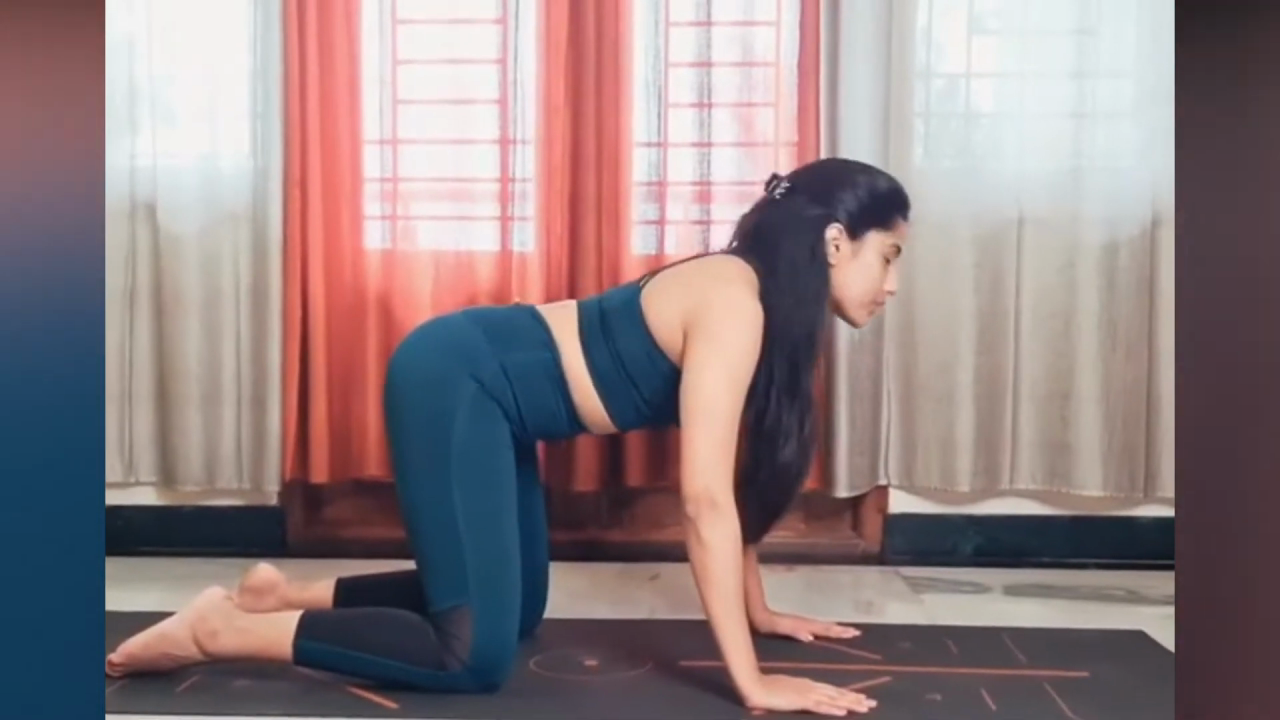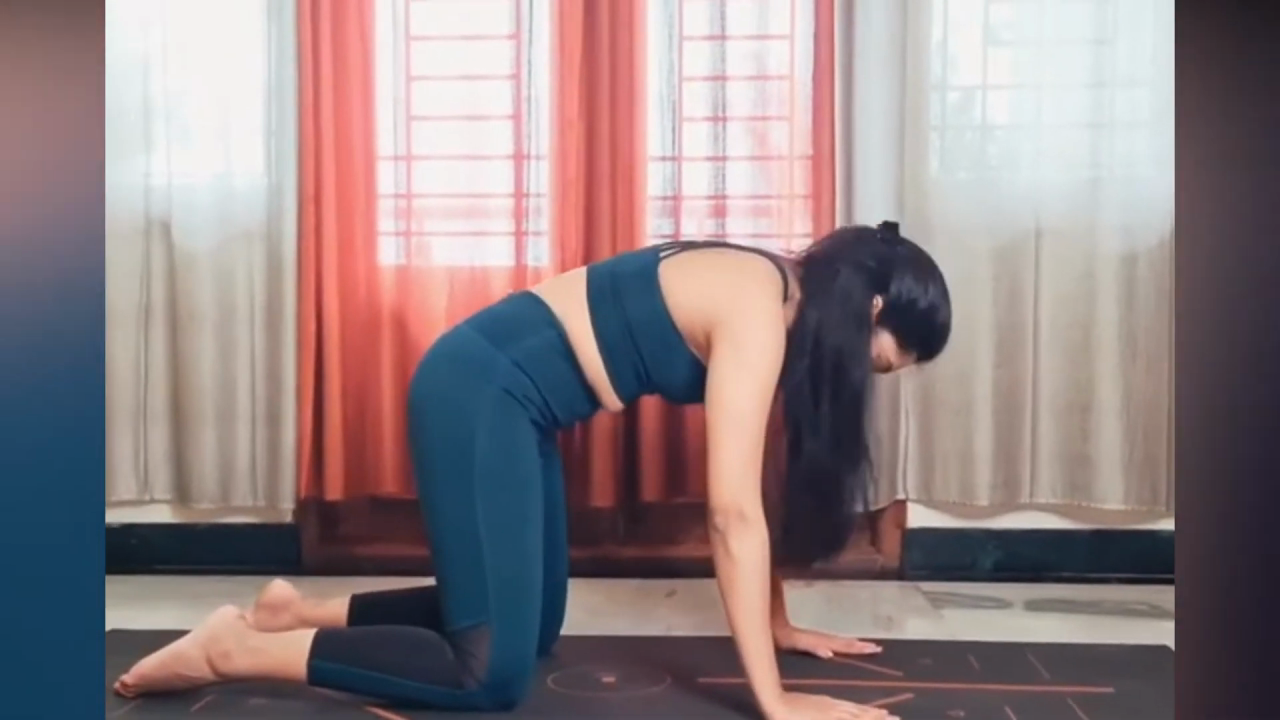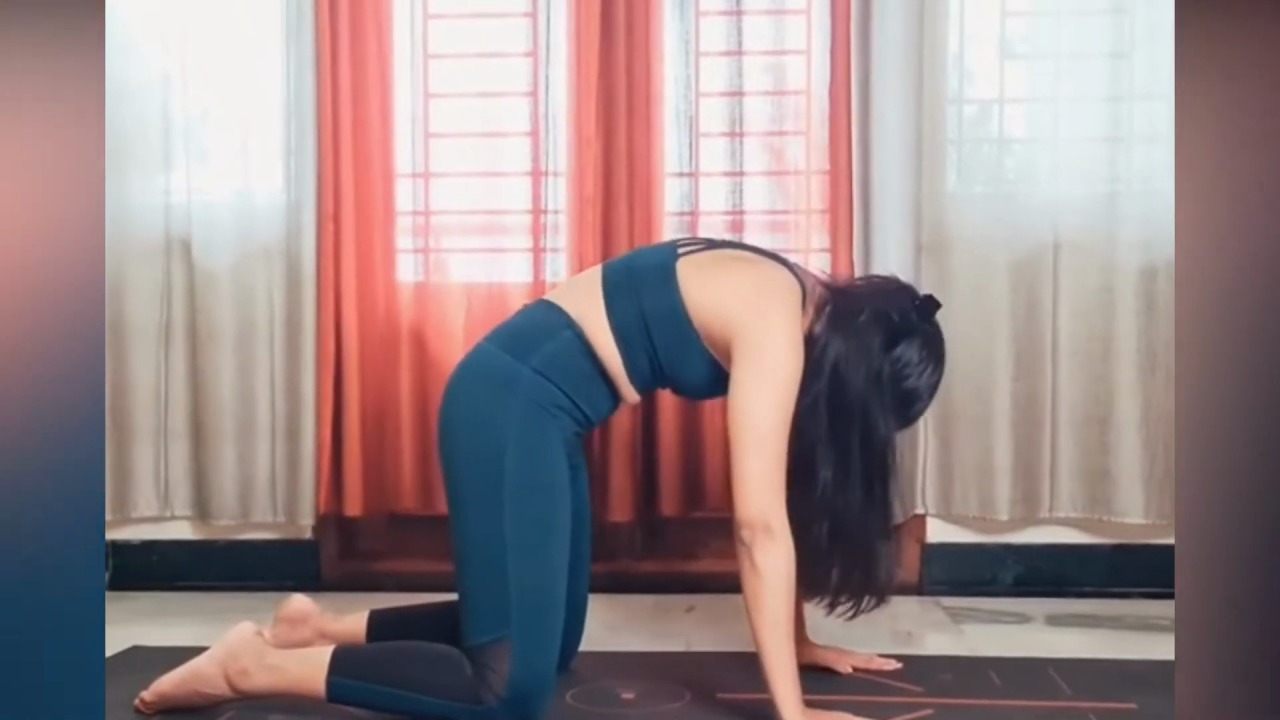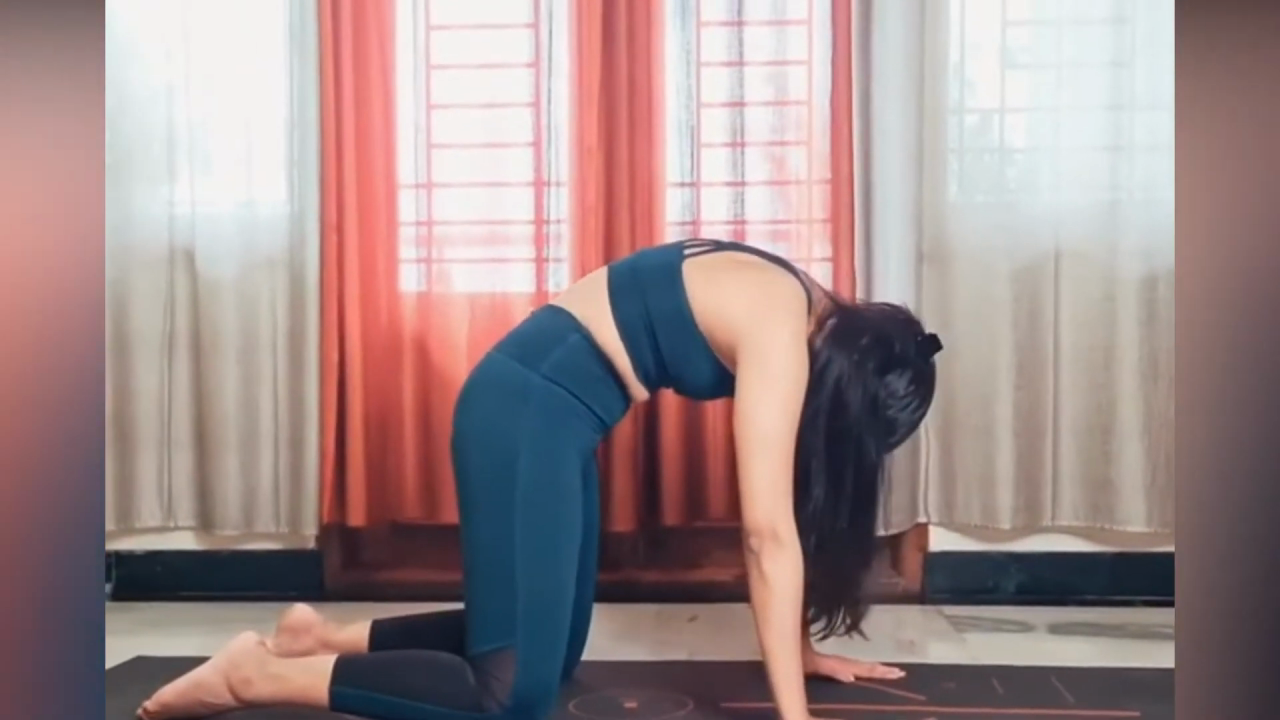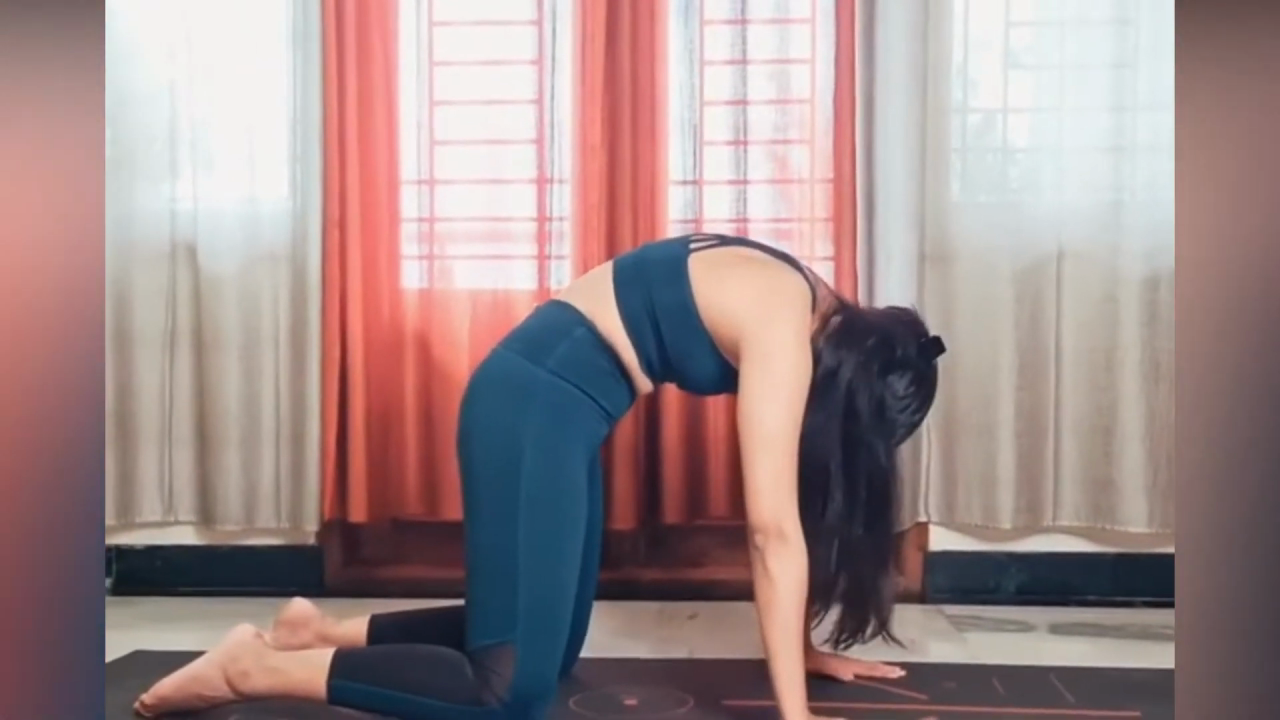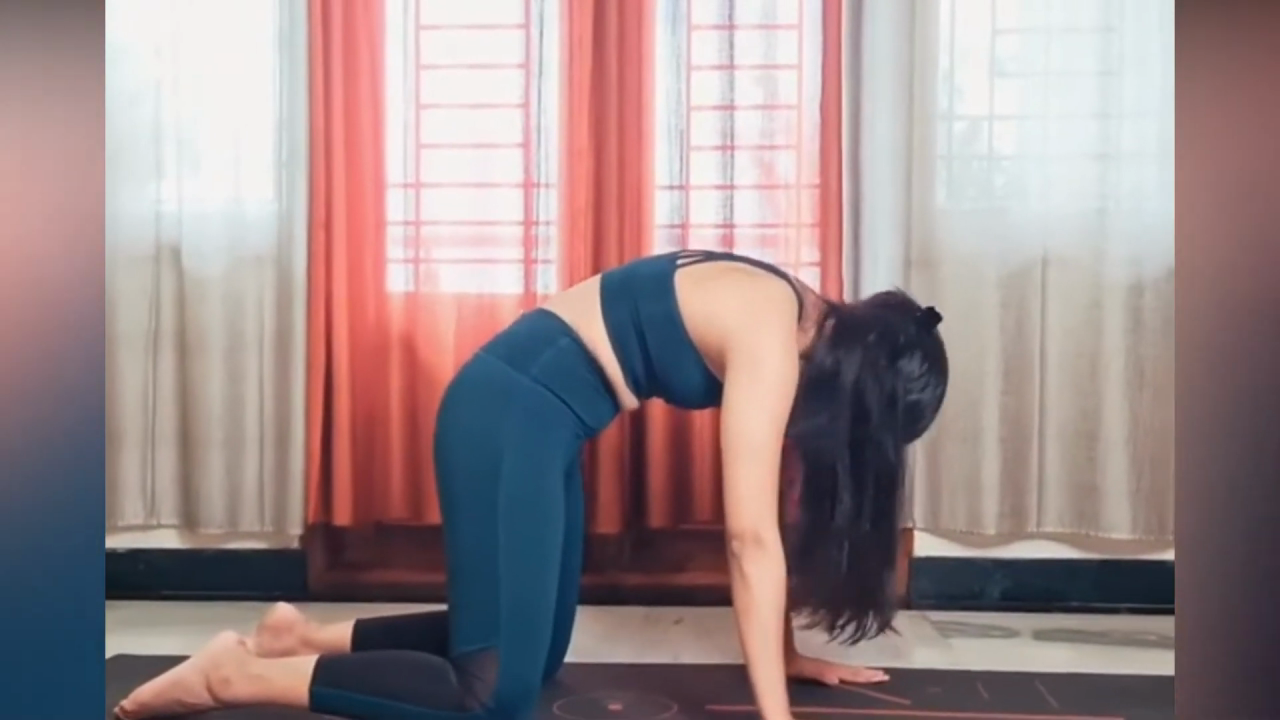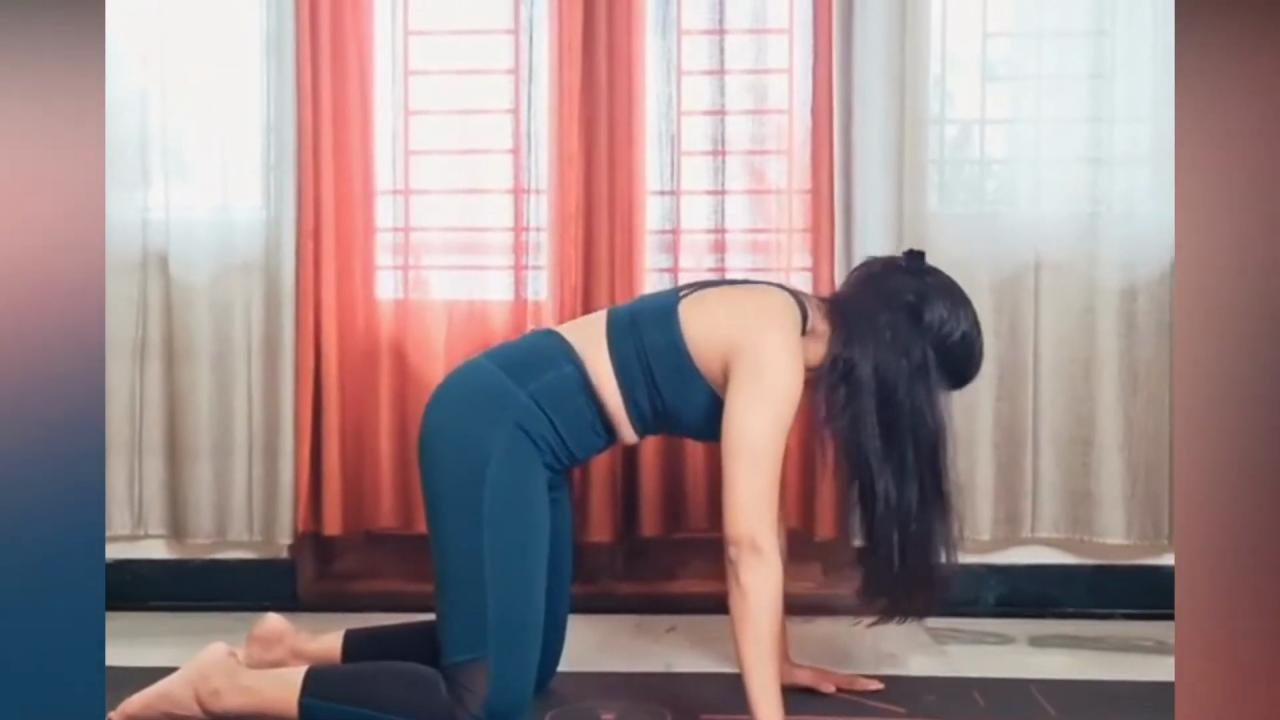
dt=0.4s
person 1, frame 1
left shoulder: (748, 298)
right shoulder: (735, 305)
left elbow: (731, 478)
right elbow: (705, 502)
left wrist: (756, 610)
left hip: (482, 392)
right hip: (453, 384)
left knee: (516, 609)
right knee: (476, 654)
left ankle: (286, 593)
right ankle: (222, 629)
person 1, frame 2
left shoulder: (779, 298)
right shoulder: (758, 310)
left elbow: (751, 486)
right elbow: (734, 513)
left wrist: (777, 625)
left hip: (509, 395)
right hip: (478, 392)
left knee: (530, 625)
left ankle: (302, 610)
right ankle: (238, 647)
person 1, frame 3
left shoulder: (803, 308)
right shoulder: (775, 324)
left elbow: (784, 494)
right elbow: (760, 526)
left wrist: (795, 641)
left hip: (538, 406)
right hip: (510, 405)
left knee: (549, 639)
left ankle: (322, 626)
person 1, frame 4
left shoulder: (814, 318)
right shoulder: (781, 334)
left elbow: (785, 511)
right elbow: (769, 532)
left wrist: (798, 648)
left hip: (549, 411)
right hip: (524, 413)
left knee: (550, 646)
left ankle: (325, 638)
person 1, frame 5
left shoulder: (818, 315)
right shoulder: (784, 332)
left elbow: (784, 514)
right elbow: (775, 530)
left wrist: (803, 650)
left hip: (556, 405)
right hip: (533, 406)
left knee: (549, 641)
left ankle: (323, 631)
person 1, frame 6
left shoulder: (801, 320)
right shoulder: (771, 337)
left elbow: (765, 518)
right elbow: (753, 537)
left wrist: (785, 652)
left hip: (533, 418)
right hip: (509, 416)
left knee: (535, 650)
left ankle: (306, 635)
person 1, frame 7
left shoulder: (791, 332)
right shoulder: (776, 345)
left elbow: (754, 524)
right elbow: (749, 546)
left hip: (518, 432)
right hip: (491, 426)
left ankle: (296, 646)
